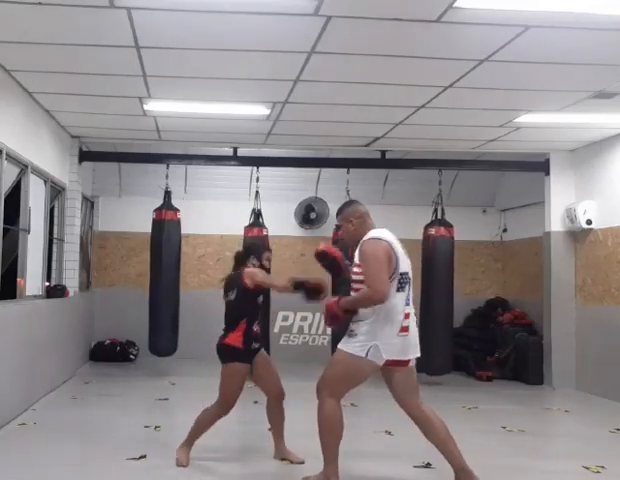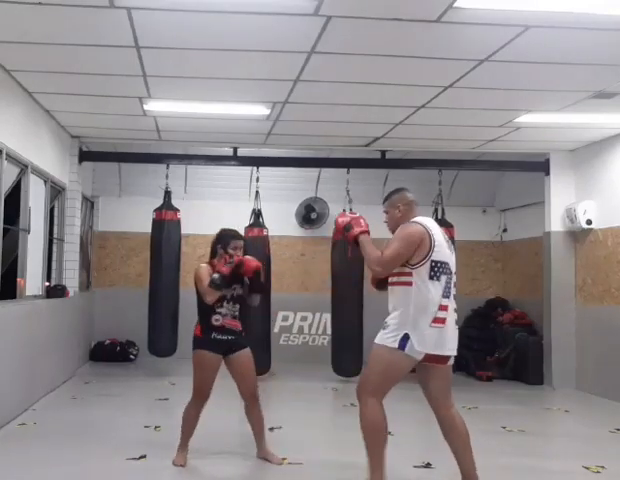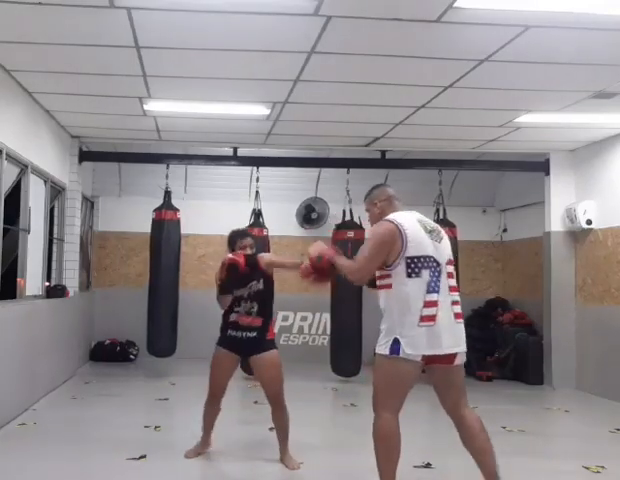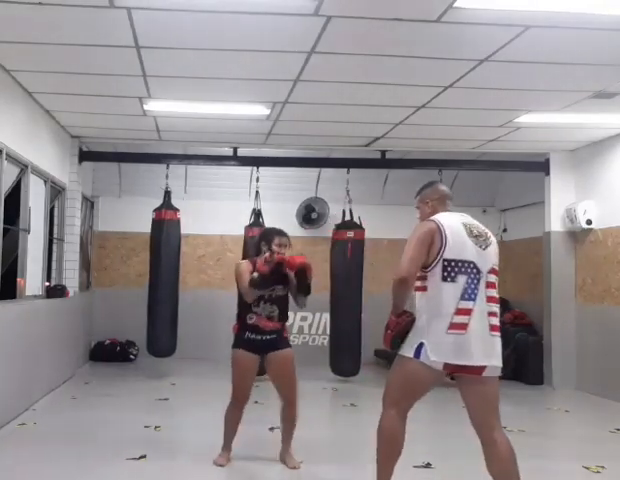
dt=0.5s
person 1, frame 1
left shoulder: (371, 245)
right shoulder: (388, 242)
left elbow: (378, 293)
left wrist: (342, 305)
right wrist: (336, 264)
left hip: (375, 336)
right hip: (402, 336)
left knee: (327, 392)
right knee: (415, 407)
person 1, frame 2
left shoulder: (412, 229)
right shoulder: (437, 233)
left elbow: (379, 267)
left wrist: (359, 233)
right wrist: (388, 279)
left hip: (410, 328)
right hip: (440, 331)
left knee: (368, 394)
right knee: (444, 406)
person 1, frame 3
left shoulder: (386, 228)
right shoulder: (434, 229)
left elbow: (357, 274)
left wrist: (330, 254)
left hip: (408, 333)
right hip: (447, 331)
left knee: (385, 410)
right knee: (461, 410)
person 1, frame 4
left shoulder: (429, 228)
right shoulder: (486, 235)
left elbow: (404, 276)
left wrist: (397, 312)
left hip: (435, 338)
right hip: (482, 343)
left knee: (393, 408)
right knee: (490, 429)
person 2, frame 1
left shoulder: (235, 279)
right shoulder: (250, 273)
right elbow: (284, 285)
right wrist: (310, 285)
left hip: (250, 345)
right hip: (236, 346)
left knee: (277, 395)
right knee: (225, 404)
left ankle: (280, 448)
right ankle: (186, 445)
person 2, frame 2
left shoulder: (238, 270)
right shoulder: (204, 269)
left elbow: (253, 301)
right elbow: (209, 296)
left wrist: (255, 279)
right wrist: (224, 271)
left hip: (236, 338)
right hip: (208, 338)
left knee: (252, 395)
right knee: (200, 396)
left ankle: (262, 448)
right ankle: (182, 448)
person 2, frame 3
left shoulder: (263, 261)
right shoulder: (226, 268)
left elbow: (290, 264)
right elbow: (223, 303)
left wrist: (303, 264)
right wrist: (227, 273)
left hip: (262, 339)
right hip: (230, 337)
left knee: (276, 398)
right knee: (214, 394)
left ankle: (285, 452)
right ankle: (204, 441)
person 2, frame 4
left shoulder: (285, 270)
right shoulder: (245, 266)
left elbow: (301, 301)
right elbow: (249, 295)
left wrist: (303, 279)
right wrist: (264, 270)
left hip: (277, 339)
right hip: (247, 338)
left knee: (290, 398)
right knee: (239, 399)
left ankle: (286, 450)
right ankle: (226, 448)
